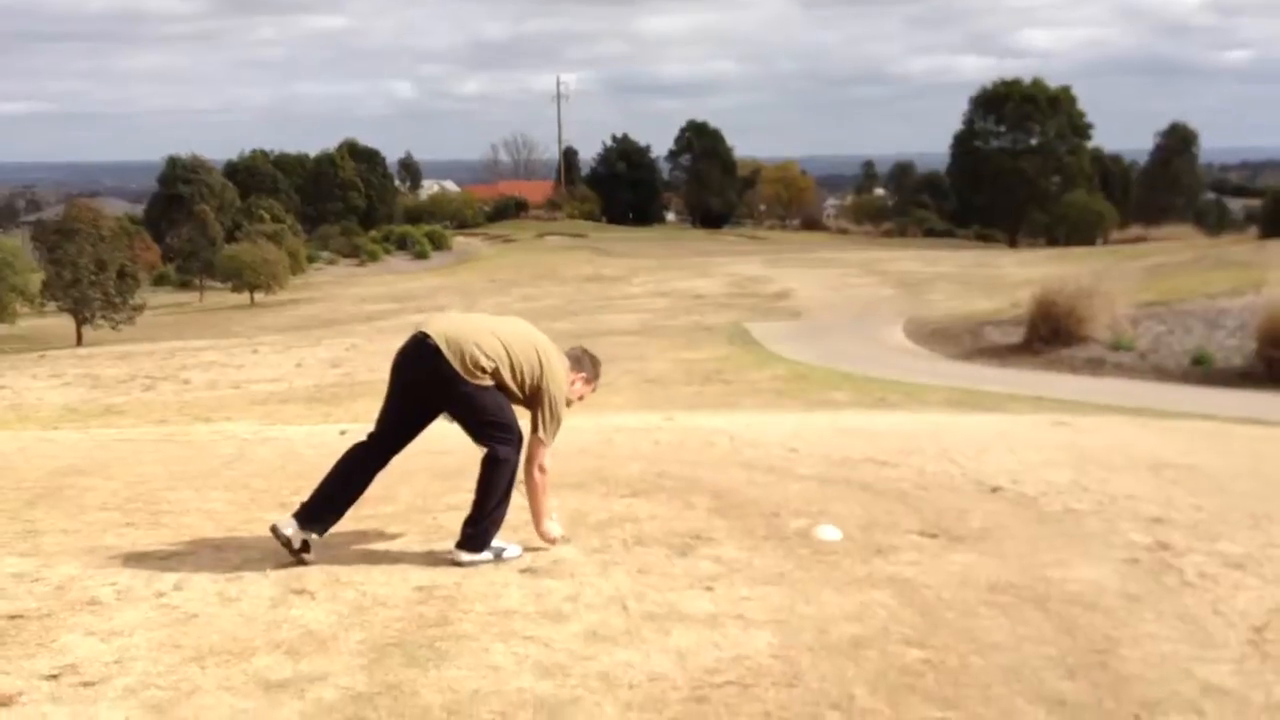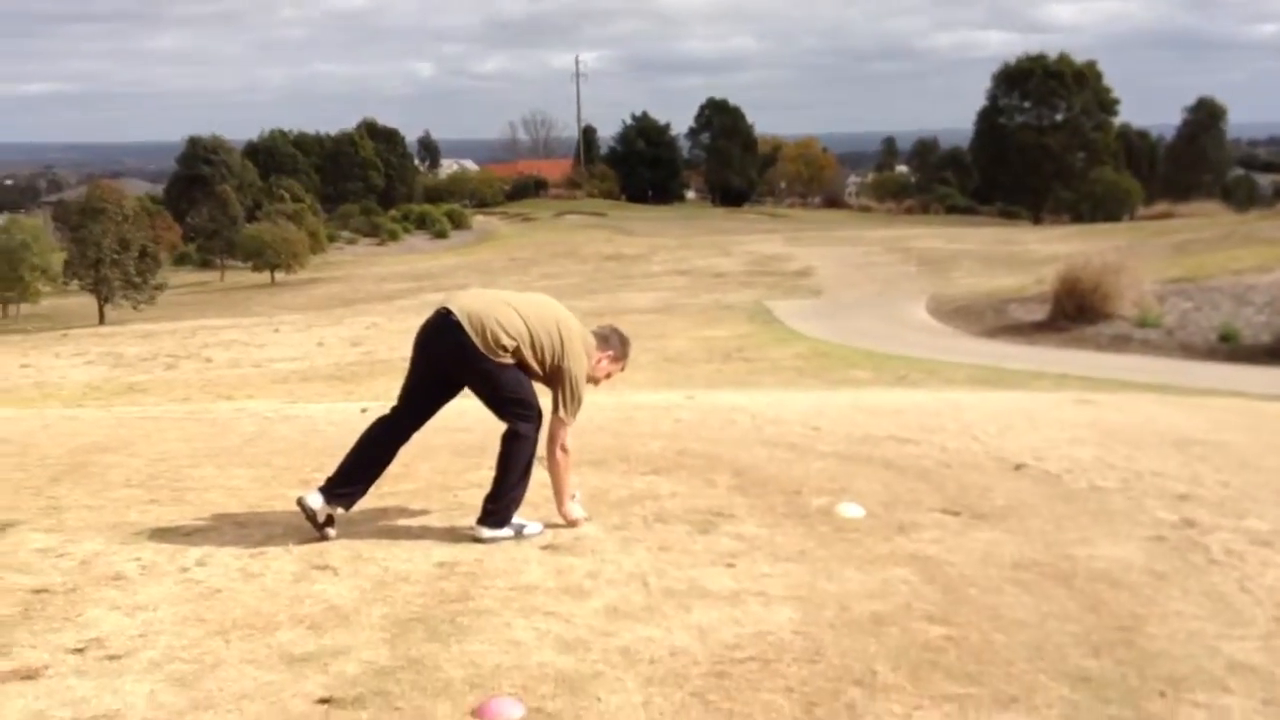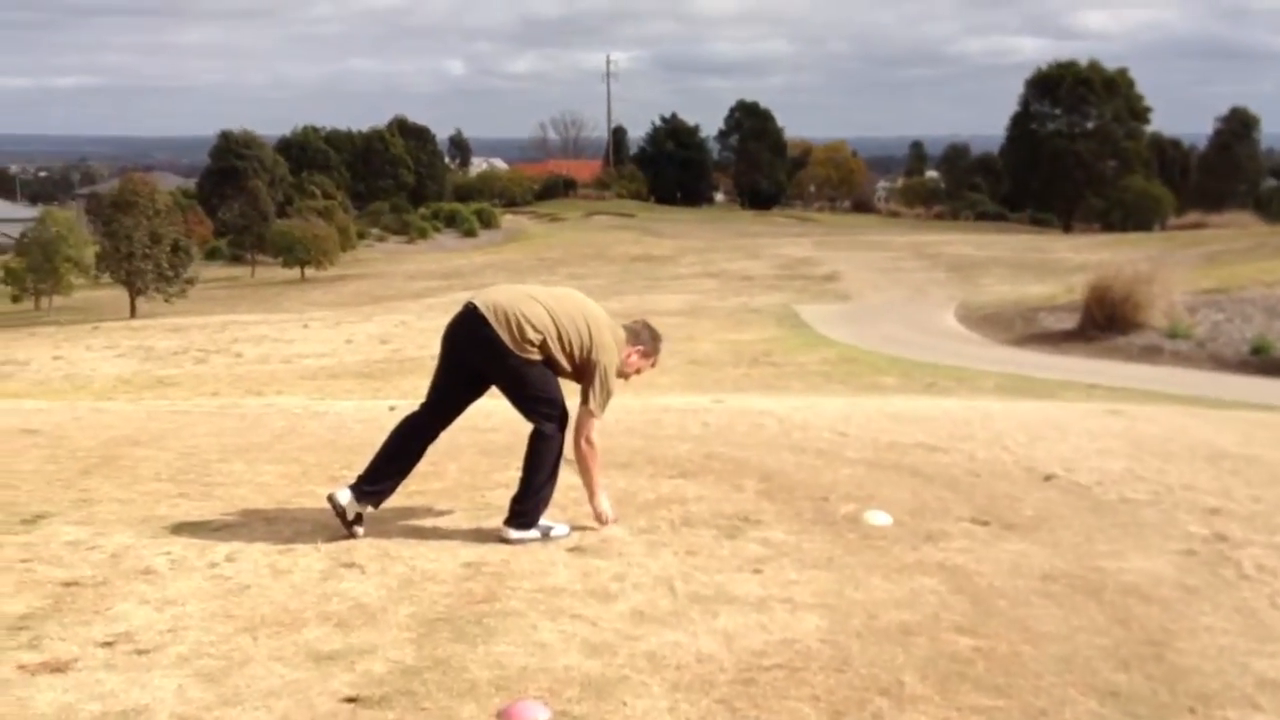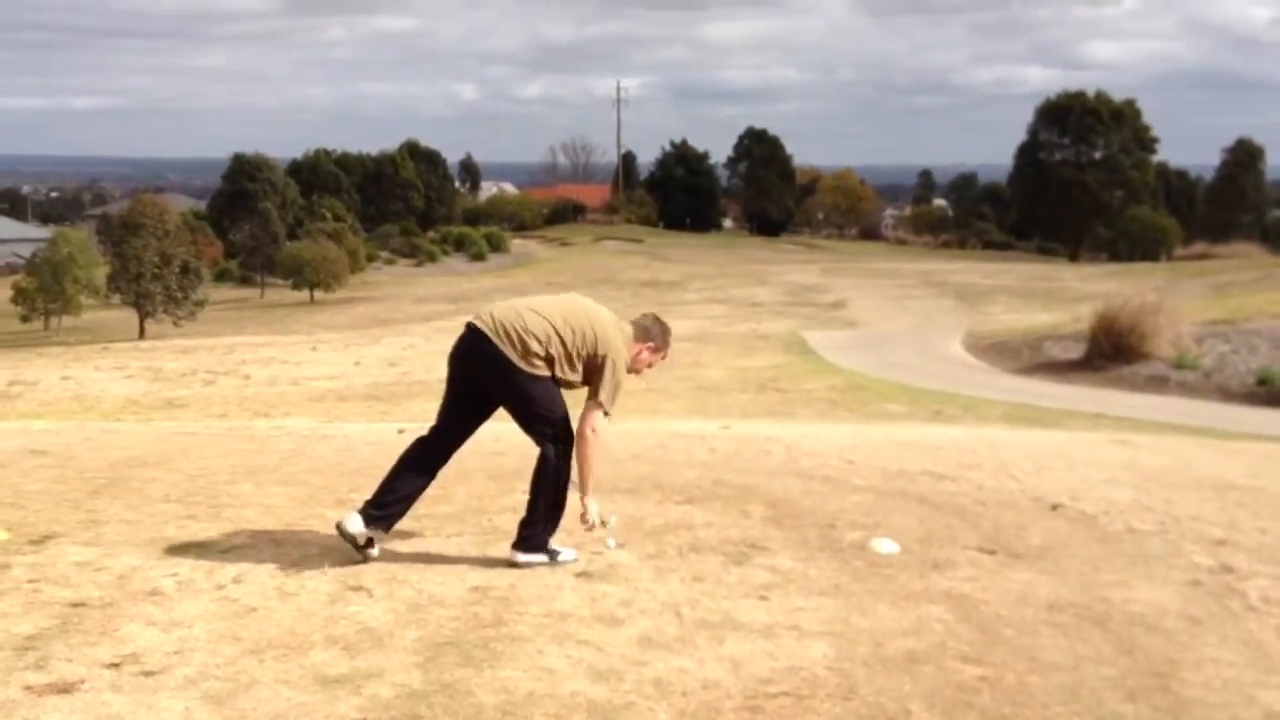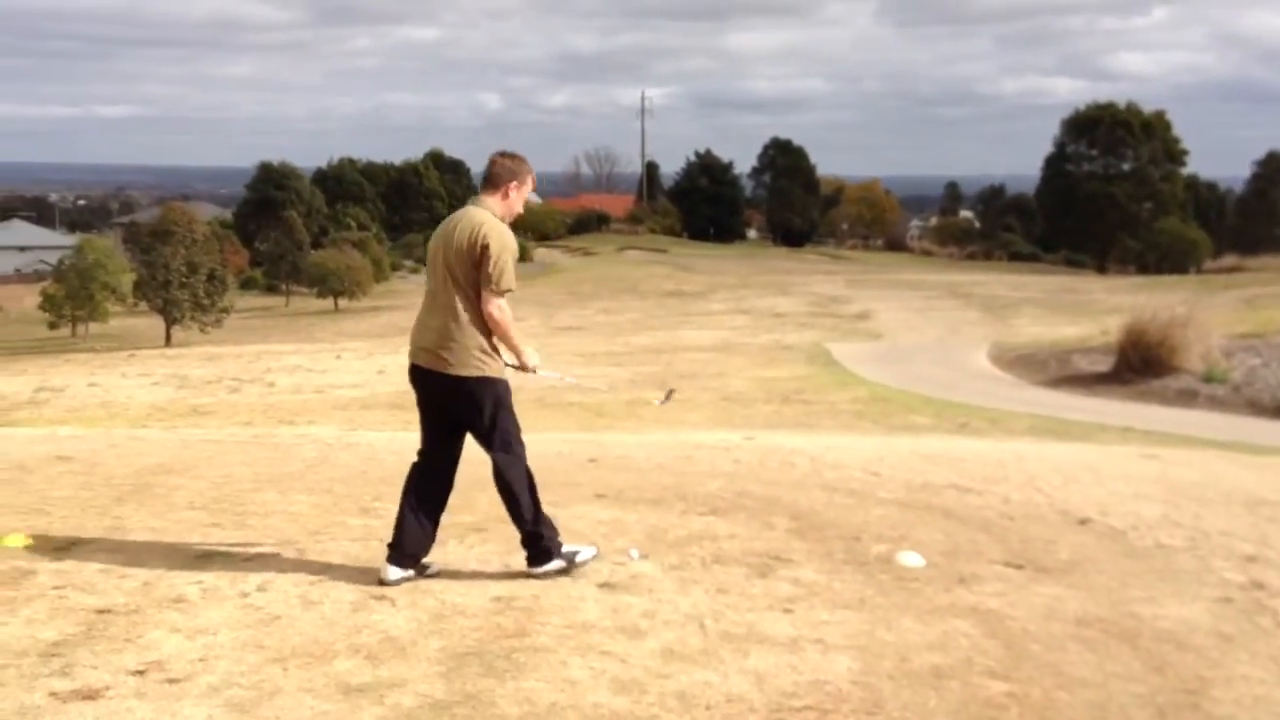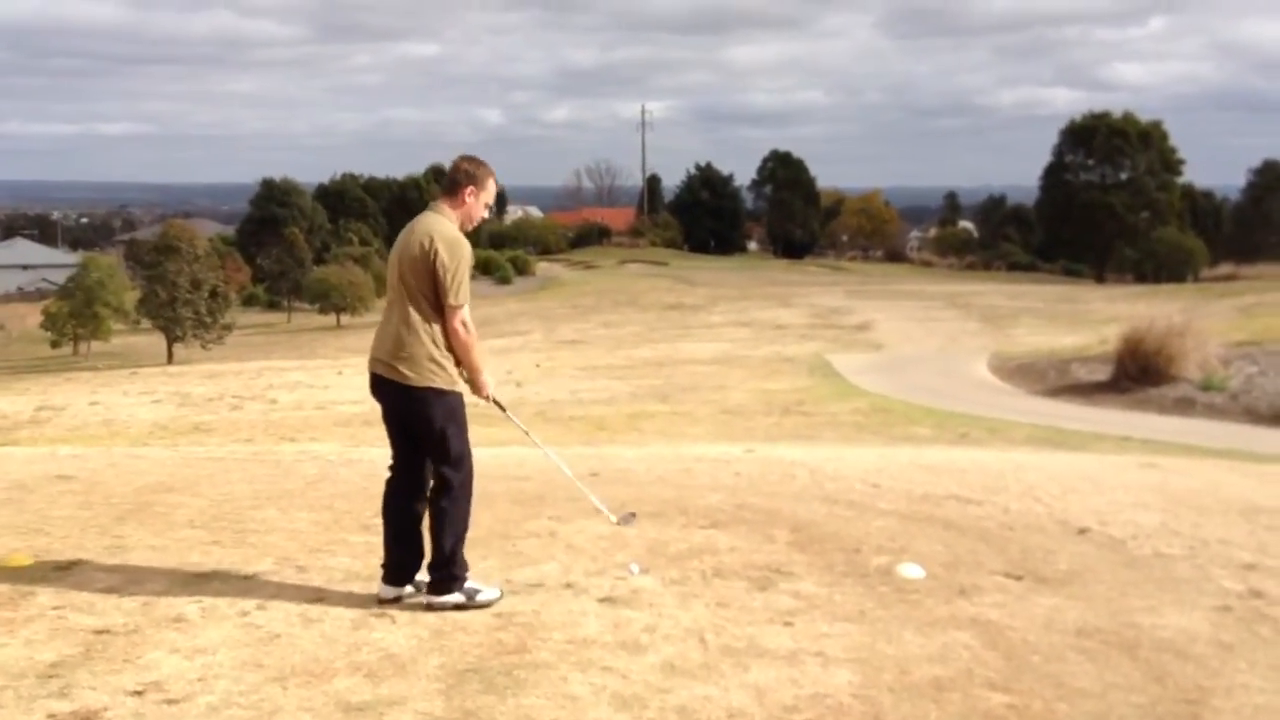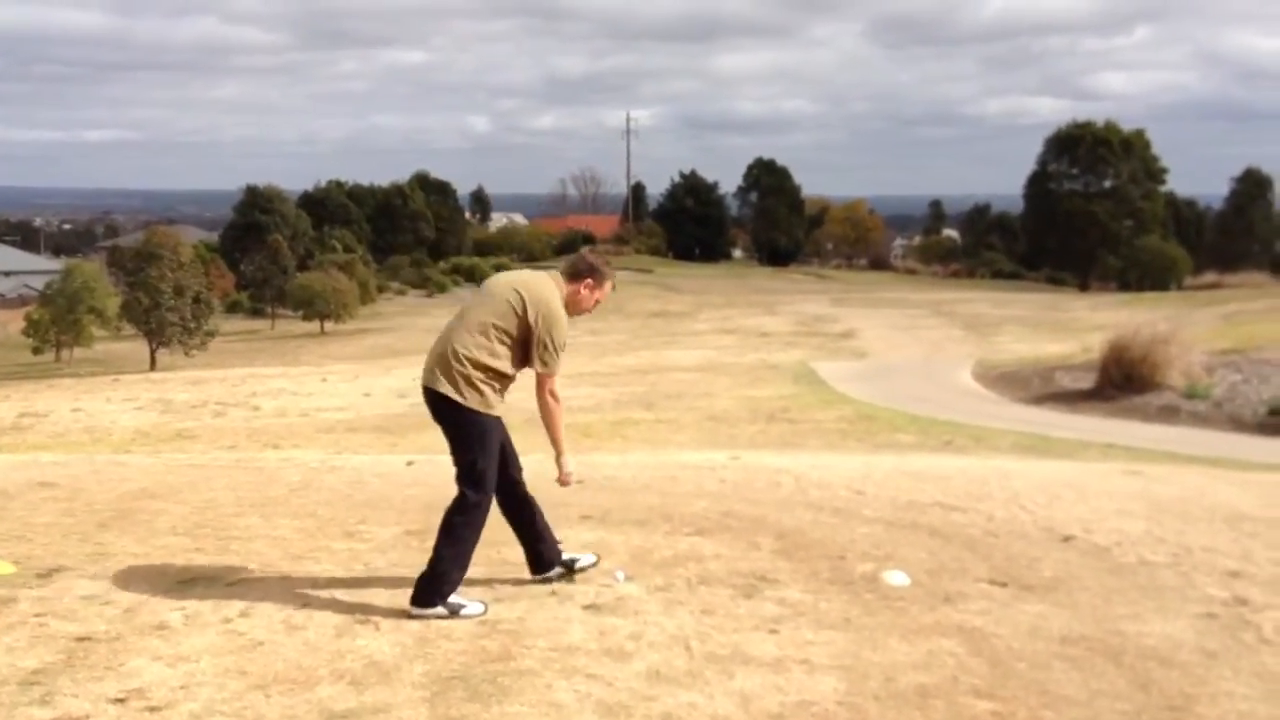
dt=0.7s
person 1, frame 1
left shoulder: (534, 346)
right shoulder: (555, 378)
left elbow: (457, 317)
right elbow: (537, 465)
right wrist: (543, 523)
left hip: (421, 345)
right hip: (459, 363)
left knee: (381, 442)
right knee: (506, 444)
left ankle: (302, 526)
right ankle: (475, 545)
person 1, frame 2
left shoulder: (567, 330)
right shoulder: (577, 358)
right elbow: (558, 444)
right wrist: (565, 503)
left hip: (444, 321)
right hip: (479, 338)
left knee: (403, 417)
right knee: (526, 421)
left ankle: (327, 499)
right ankle: (496, 521)
person 1, frame 3
left shoulder: (598, 327)
right shoulder: (607, 353)
right elbow: (584, 438)
right wrist: (597, 496)
left hip: (473, 317)
right hip: (508, 335)
left knee: (432, 414)
right knee: (552, 420)
left ankle: (358, 496)
right ankle: (524, 522)
person 1, frame 4
left shoulder: (594, 318)
right shoulder: (616, 349)
right elbow: (589, 429)
right wrist: (587, 496)
left hip: (476, 336)
right hip: (515, 355)
left knee: (441, 438)
right knee: (558, 442)
left ankle: (367, 520)
right ankle: (533, 546)
person 1, frame 5
left shoulder: (447, 226)
right shoulder: (495, 234)
right elbow: (492, 308)
left wrist: (501, 347)
right wrist: (522, 353)
left hip: (425, 361)
right hip: (469, 365)
left knee: (434, 460)
right knee: (508, 455)
left ankle: (402, 559)
right ankle: (545, 552)
person 1, frame 6
left shoulder: (413, 230)
right shoulder: (452, 241)
right elbow: (457, 322)
left wrist: (461, 369)
right wrist: (478, 376)
left hip: (388, 370)
right hip: (428, 378)
left knee: (407, 475)
right knee: (453, 476)
left ankle: (398, 577)
right ankle: (446, 582)
person 1, frame 7
left shoulder: (519, 281)
right shoulder: (551, 311)
right elbow: (547, 392)
right wrist: (562, 455)
left hip: (444, 380)
right hip: (466, 391)
left knee: (508, 475)
right knee: (476, 493)
left ankle: (547, 559)
right ankle: (433, 596)
